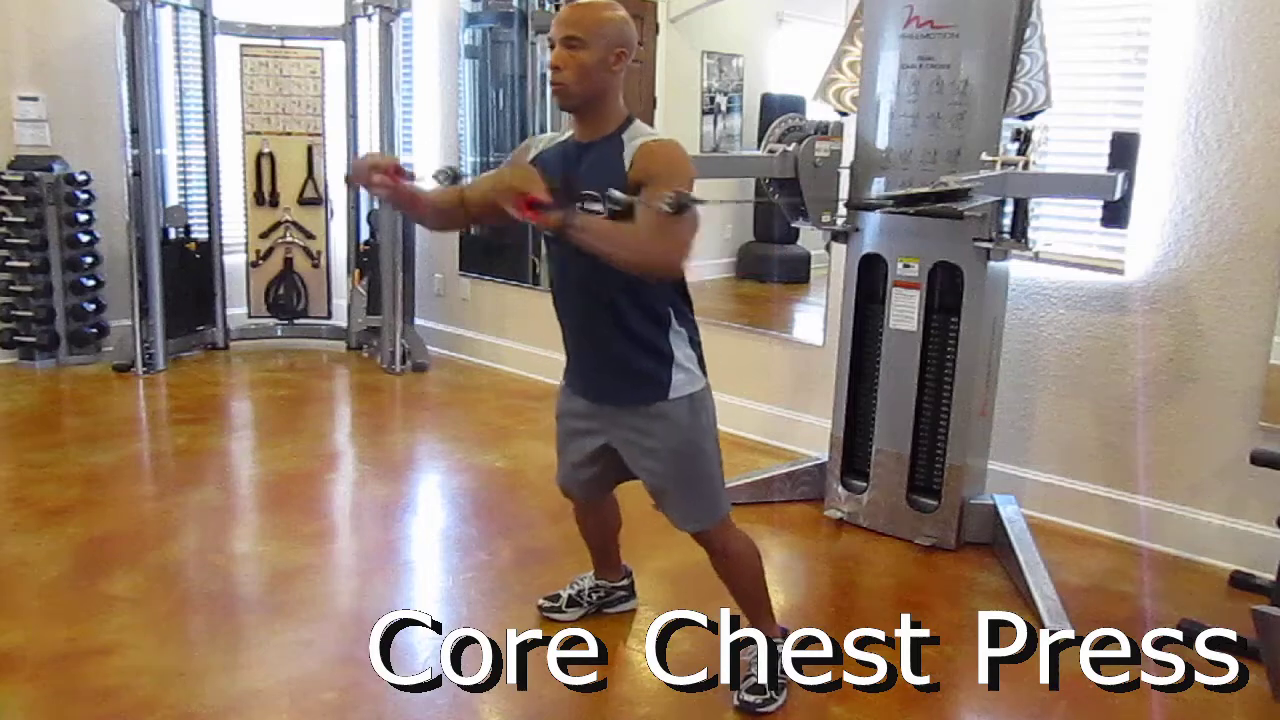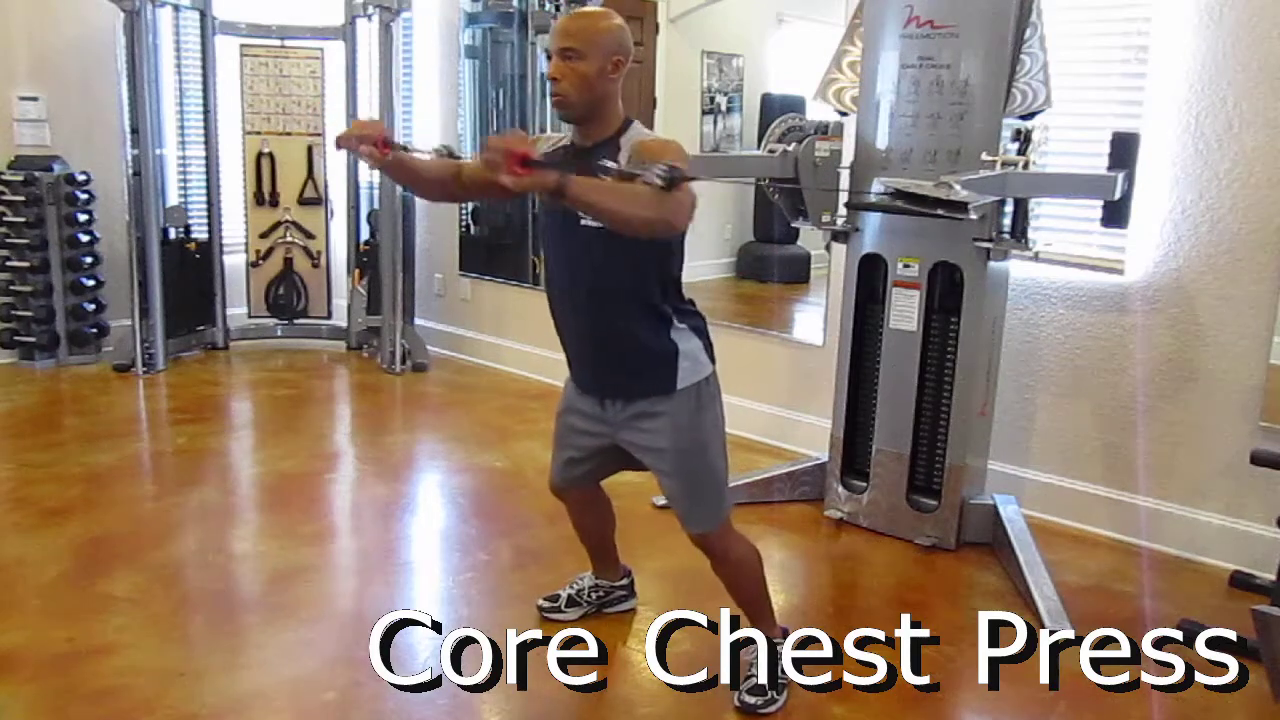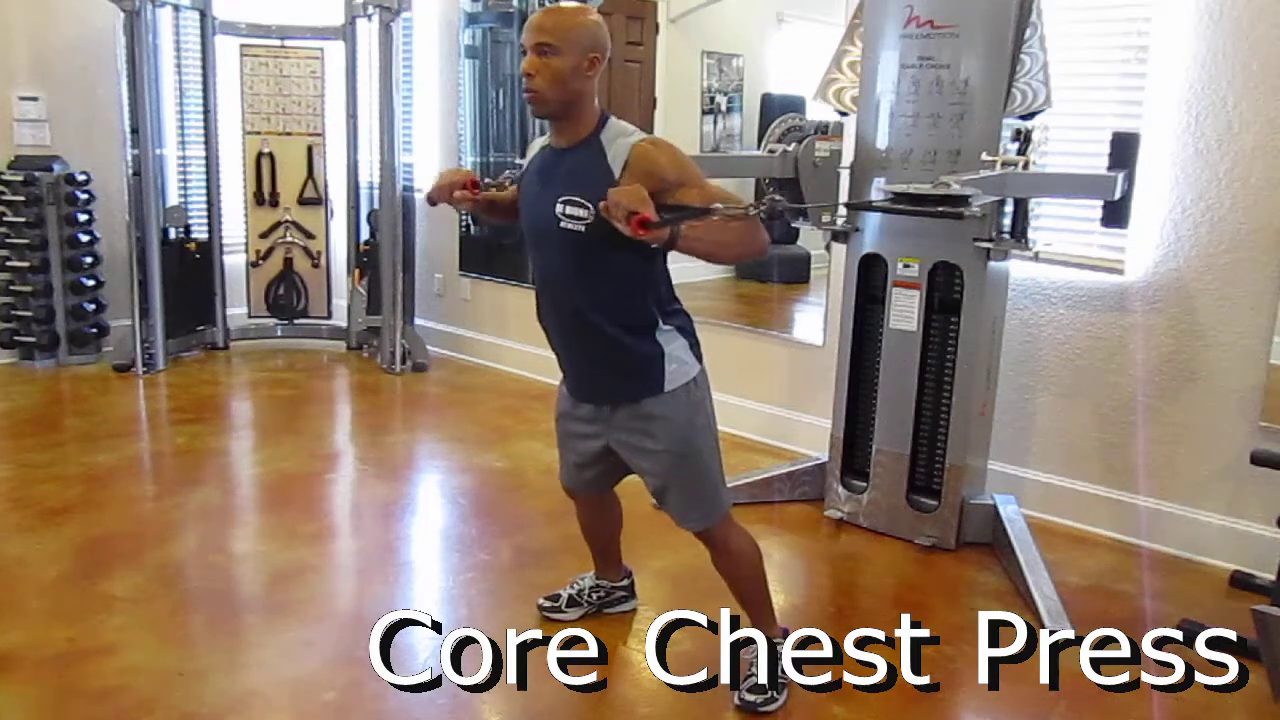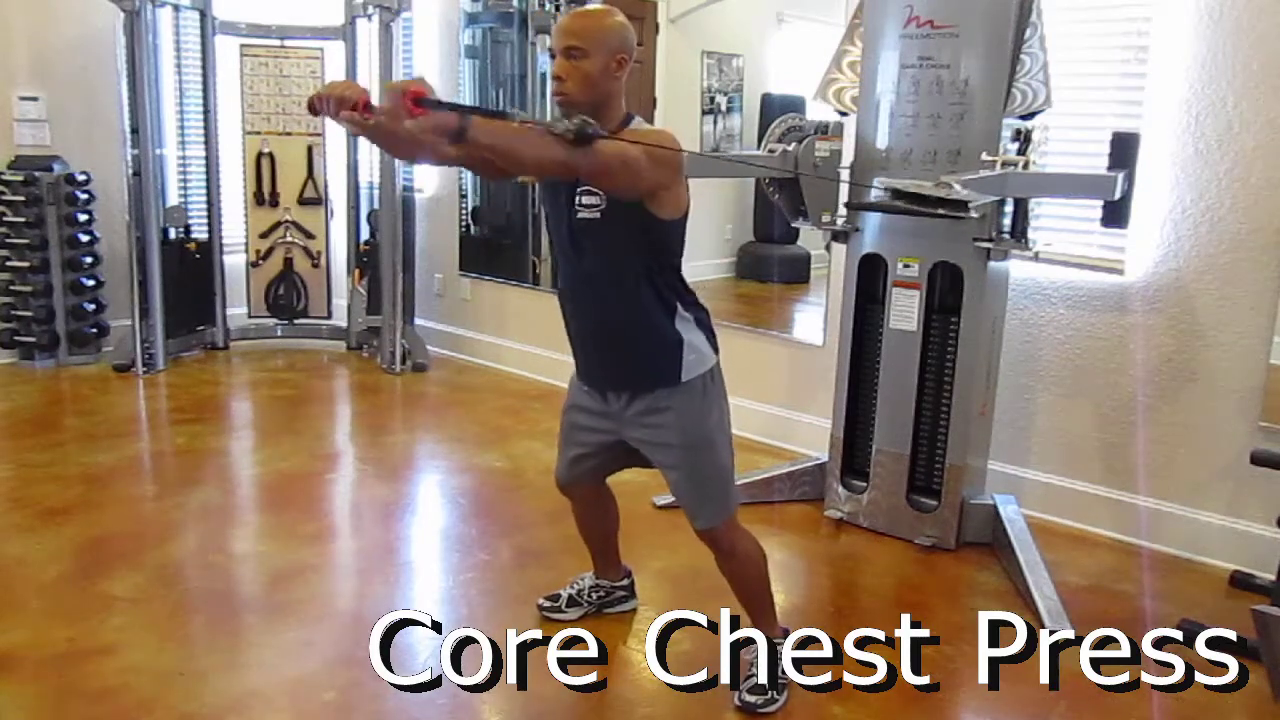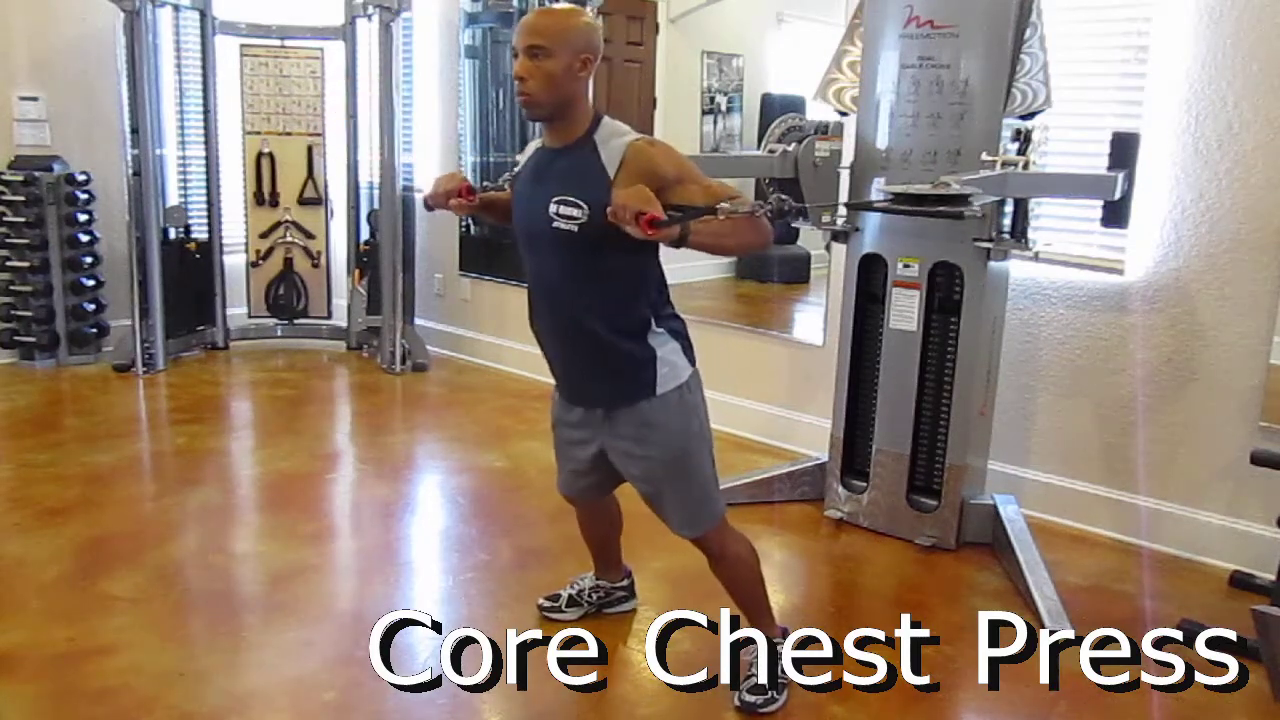
dt=1s
person 1, frame 1
left shoulder: (657, 157)
right shoulder: (543, 154)
left elbow: (662, 258)
right elbow: (454, 211)
left wrist: (558, 216)
right wrist: (402, 192)
left hip: (661, 389)
right hip: (585, 382)
left knee: (710, 526)
right knee: (583, 489)
left ankle: (769, 643)
right ankle: (612, 584)
person 1, frame 2
left shoulder: (653, 154)
right shoulder: (549, 152)
left elbow: (665, 215)
right elbow: (454, 183)
left wrist: (554, 182)
right wrist: (388, 157)
left hip: (668, 385)
right hip: (591, 380)
left knee: (709, 528)
right knee: (570, 483)
left ankle: (769, 643)
right ankle: (610, 583)
person 1, frame 3
left shoulder: (641, 157)
right shoulder: (539, 157)
left elbow: (751, 236)
left wrist: (664, 229)
right wrist: (479, 199)
left hip: (655, 385)
right hip: (582, 382)
left knee: (709, 524)
right knee: (584, 489)
left ankle: (770, 644)
right ankle: (612, 584)
person 1, frame 4
left shoulder: (654, 152)
right shoulder: (548, 145)
left elbow: (582, 159)
right elbow: (448, 150)
left wrist: (451, 121)
right wrist: (366, 118)
left hip: (673, 379)
right hip: (598, 375)
left knee: (716, 526)
right knee: (577, 480)
left ankle: (770, 645)
right ankle: (611, 583)
person 1, frame 5
left shoulder: (636, 157)
right shoulder: (532, 159)
left elbow: (753, 229)
left wrist: (669, 225)
right wrist: (476, 200)
left hip: (649, 388)
right hip: (576, 386)
left knee: (705, 528)
right knee: (584, 494)
left ankle: (769, 645)
right ankle: (612, 584)
